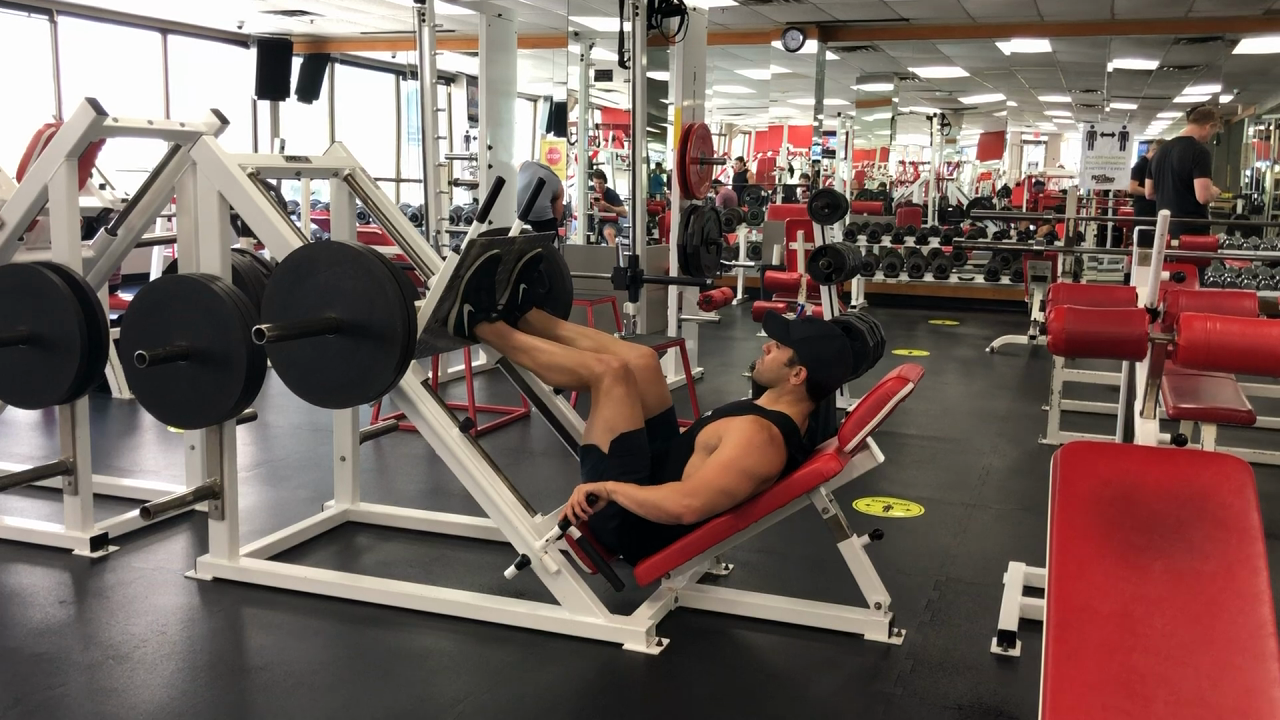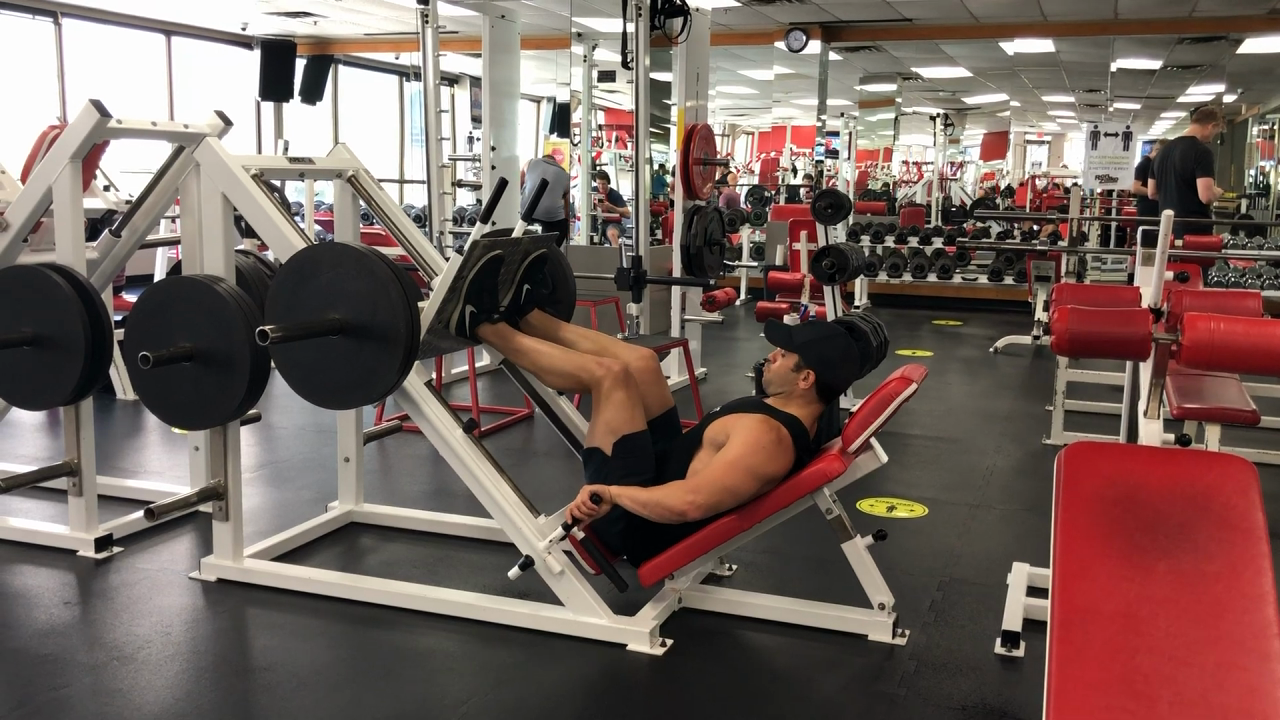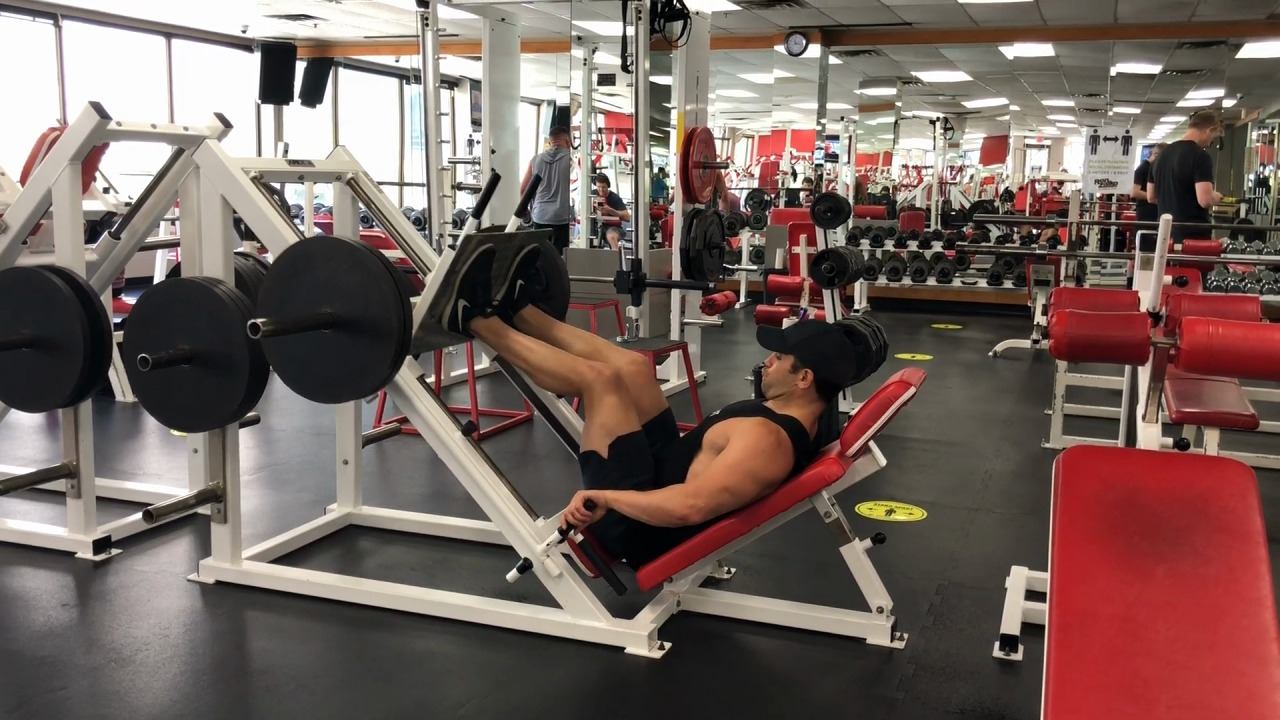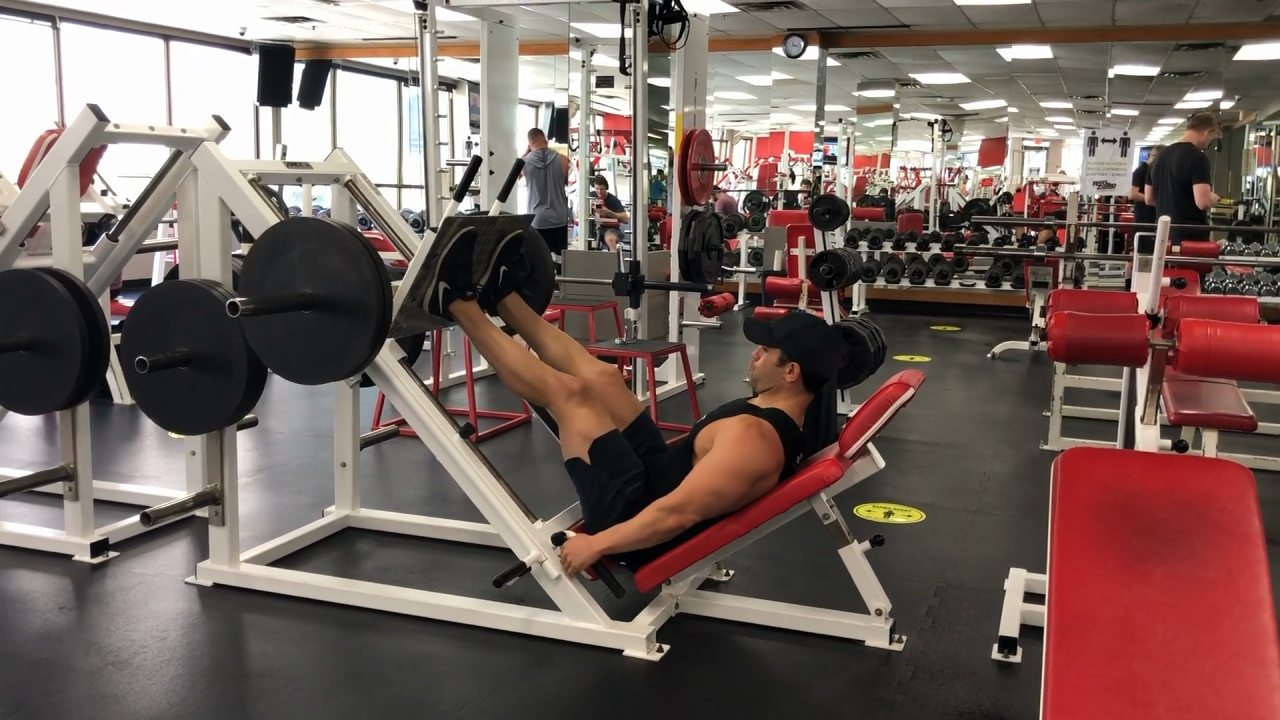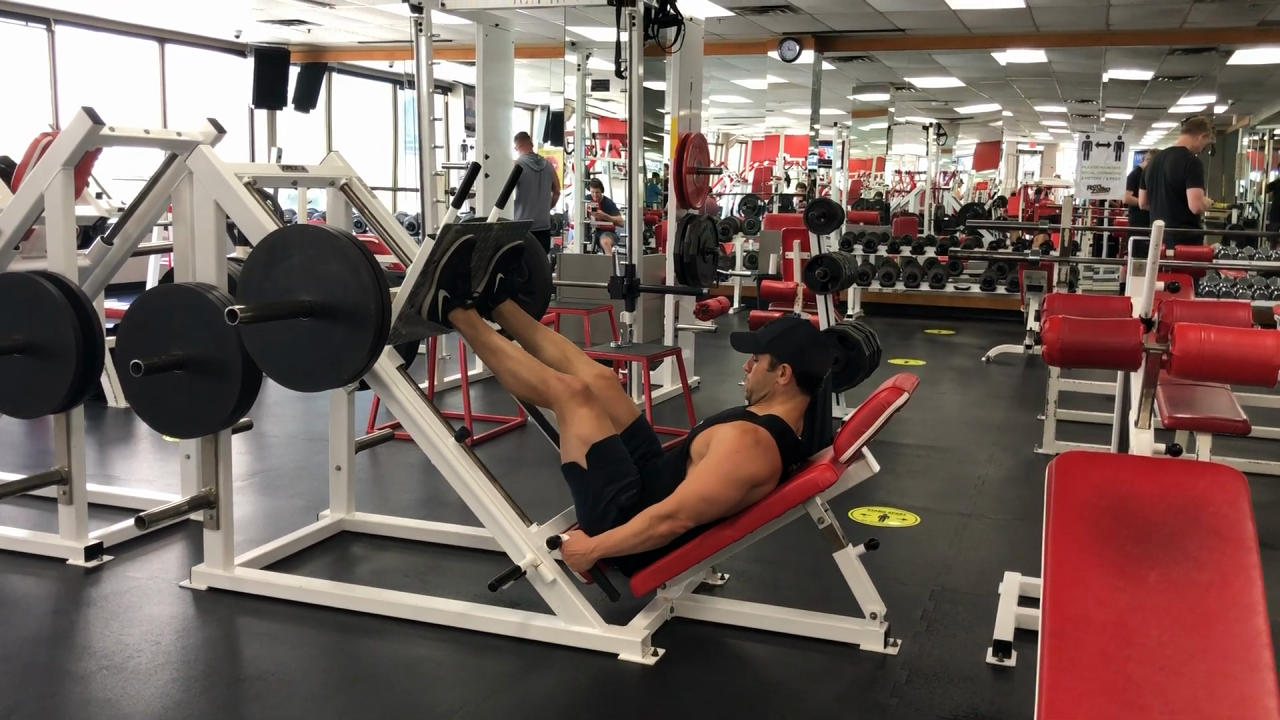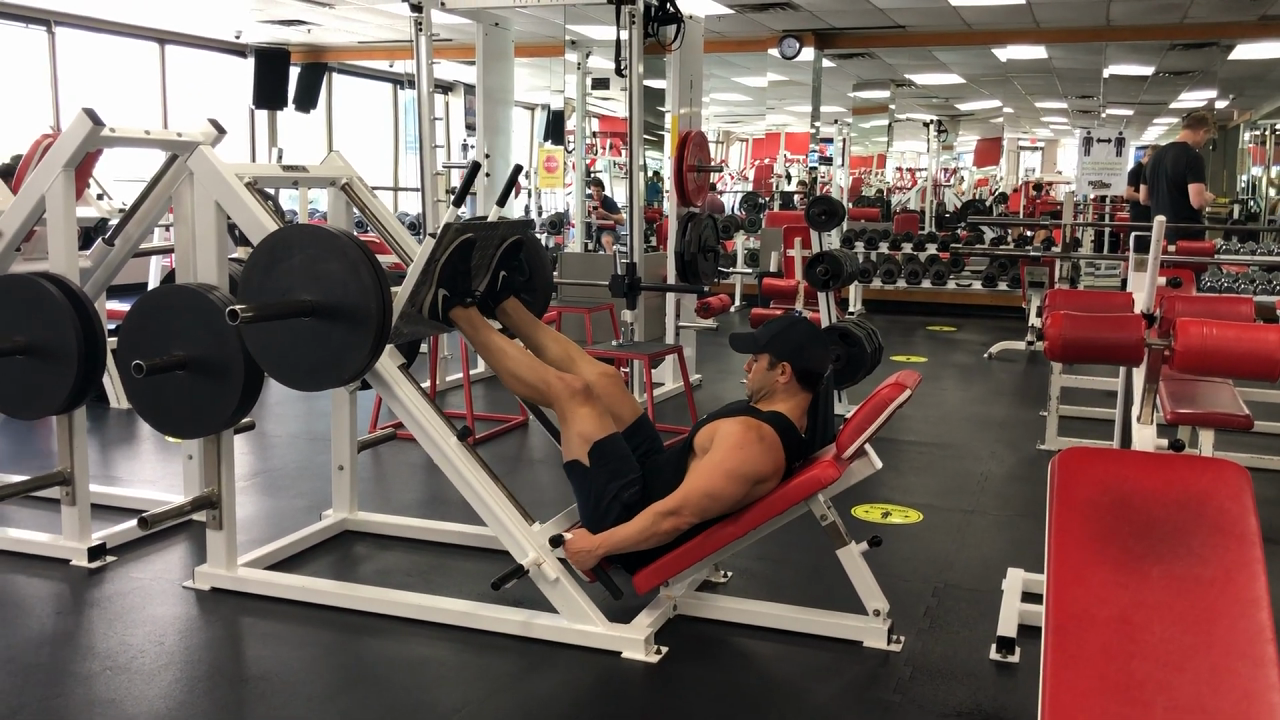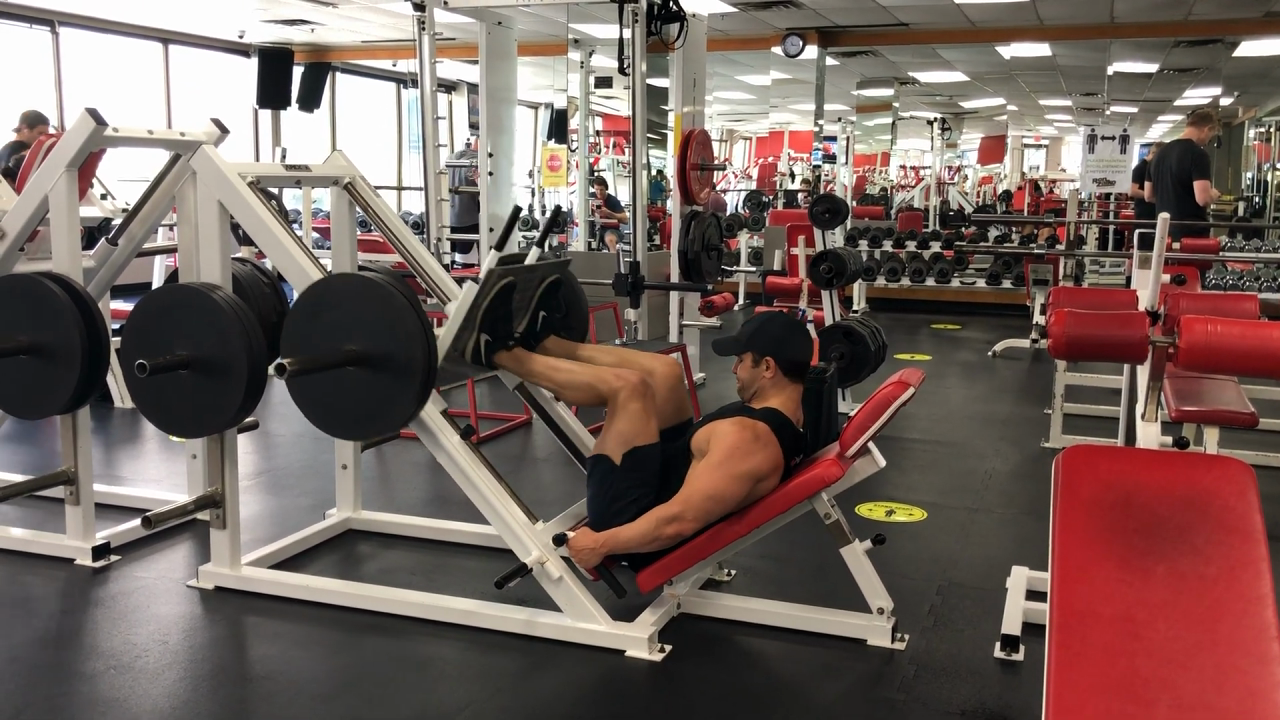
dt=0.7s
person 1, frame 1
left shoulder: (759, 437)
right shoulder: (785, 422)
left elbow: (685, 506)
left wrist: (605, 487)
left hip: (628, 522)
left knee: (609, 370)
right knee: (640, 361)
left ankle: (483, 324)
right ankle: (523, 312)
person 1, frame 2
left shoulder: (768, 437)
right shoulder: (793, 421)
left elbow: (689, 503)
left wrist: (608, 492)
left hip: (634, 522)
left knee: (609, 373)
right knee: (640, 362)
left ankle: (484, 324)
right ankle: (524, 313)
person 1, frame 3
left shoulder: (766, 439)
right shoulder: (792, 427)
left elbow: (689, 507)
left wrist: (604, 498)
left hip: (634, 527)
left knee: (600, 377)
right knee: (631, 368)
left ankle: (478, 319)
right ankle: (517, 309)
person 1, frame 4
left shoulder: (753, 436)
right shoulder: (785, 419)
left elbow: (679, 514)
left wrist: (595, 546)
left hip: (632, 510)
left knee: (569, 391)
right knee: (599, 377)
left ankle: (458, 303)
right ankle: (500, 295)
person 1, frame 5
left shoulder: (749, 443)
right shoulder: (784, 428)
left elbow: (674, 519)
left wrist: (593, 549)
left hip: (627, 515)
right hip: (652, 478)
left knee: (571, 391)
right knee: (599, 381)
left ankle: (457, 309)
right ankle: (496, 301)
person 1, frame 6
left shoulder: (753, 438)
right shoulder: (788, 425)
left elbow: (679, 516)
left wrist: (598, 544)
left hip: (630, 513)
right hip: (654, 477)
left knee: (571, 390)
right knee: (601, 379)
left ankle: (458, 309)
right ankle: (499, 300)
person 1, frame 7
left shoulder: (748, 438)
right shoulder: (786, 424)
left elbow: (679, 522)
left wrist: (601, 544)
left hip: (634, 519)
left knee: (629, 385)
right knee: (662, 372)
left ankle: (501, 351)
right ankle: (541, 340)
